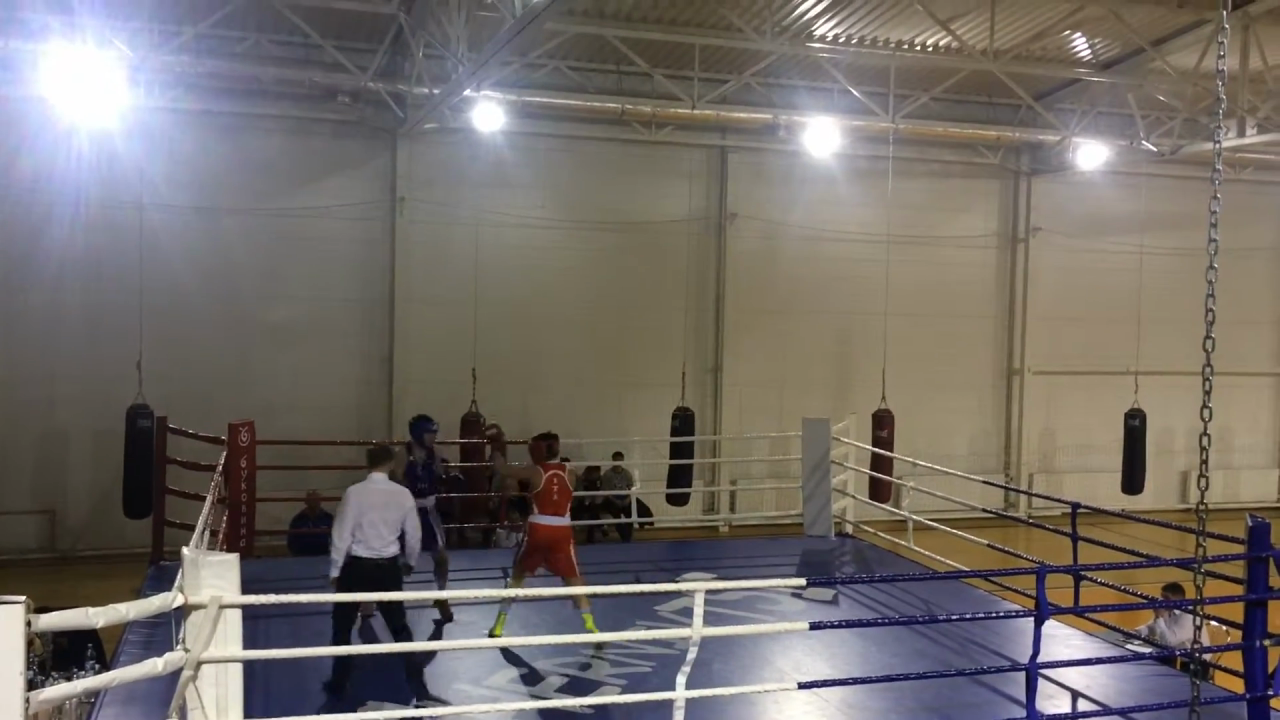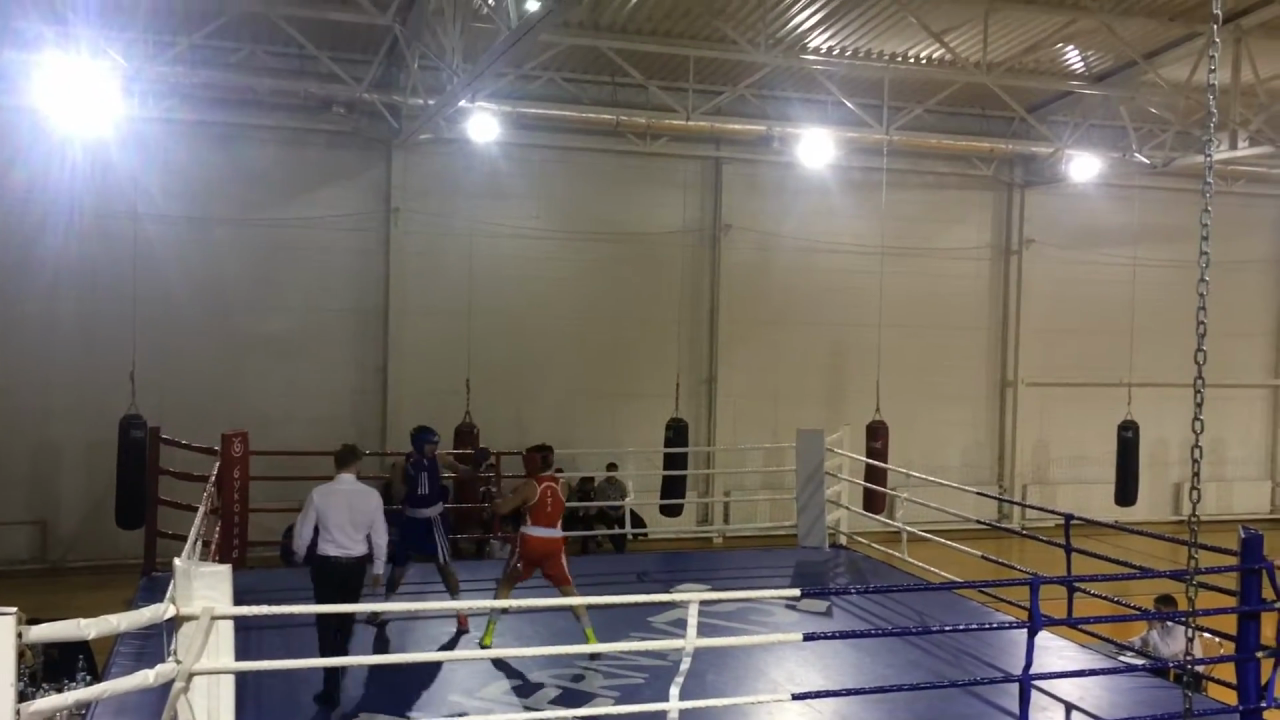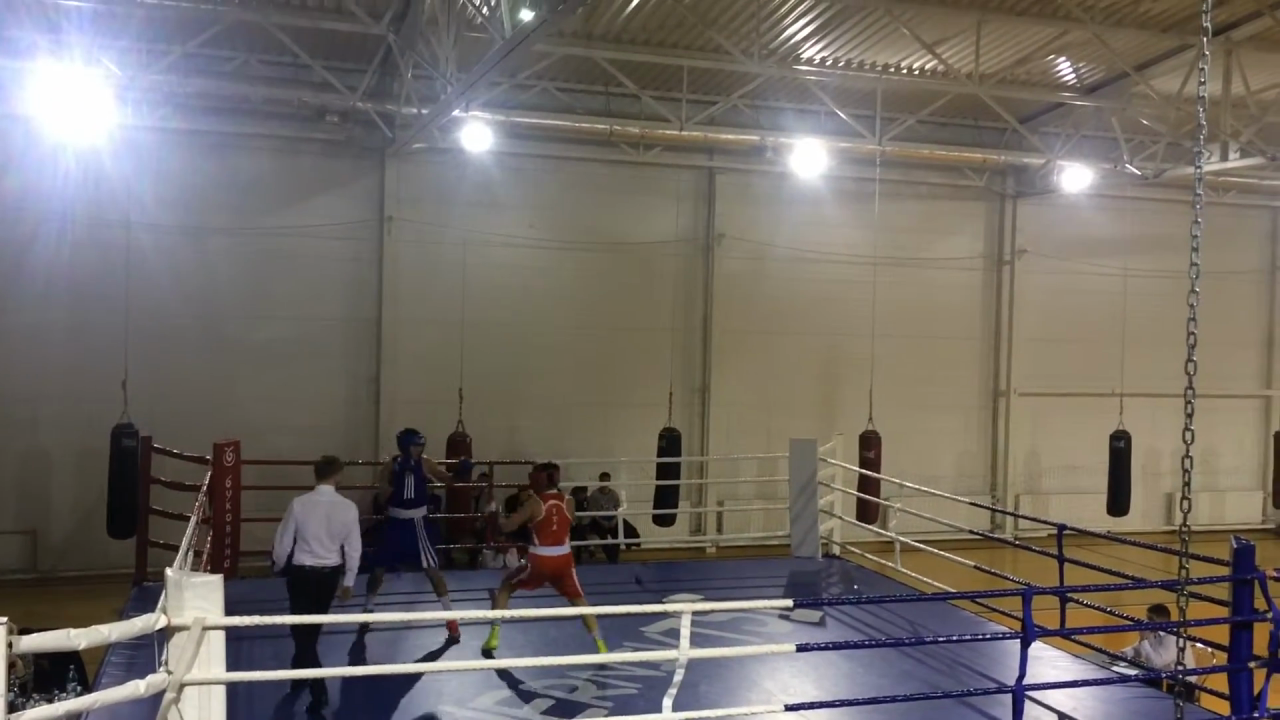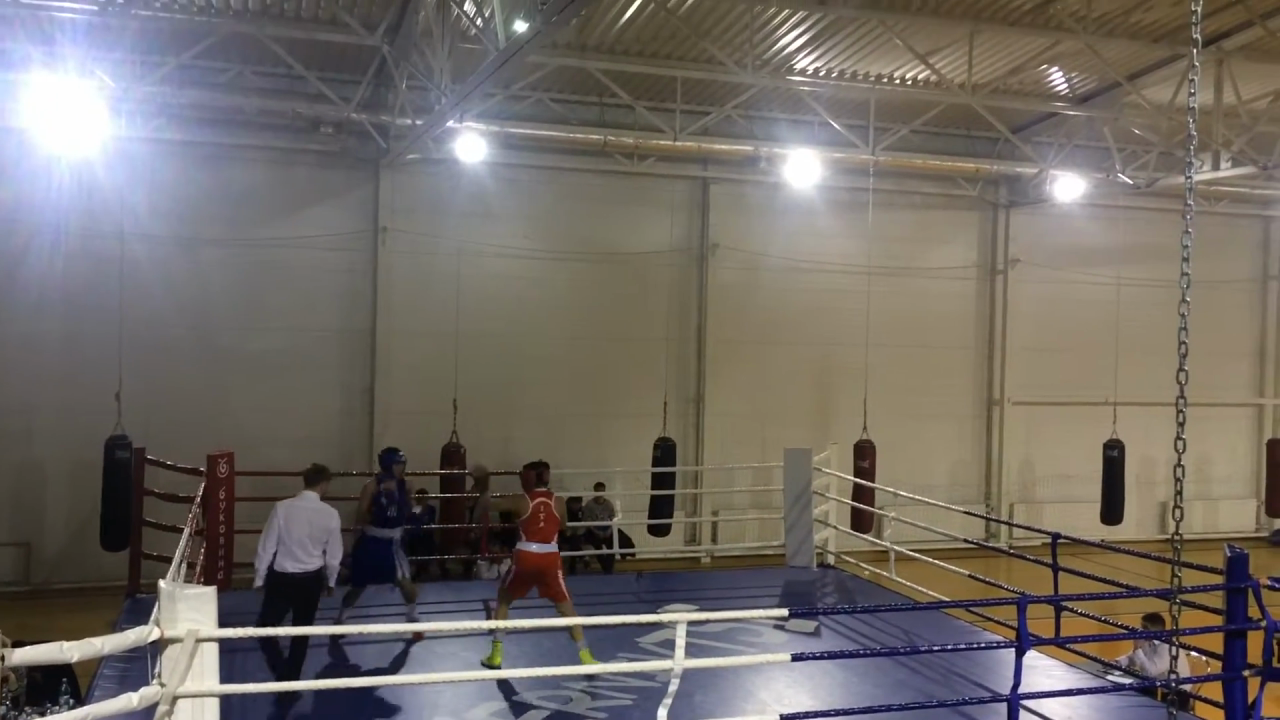
dt=0.2s
person 1, frame 1
left shoulder: (354, 493)
right shoulder: (403, 495)
left elbow: (341, 536)
right elbow: (413, 535)
left wrist: (335, 570)
right wrist: (410, 561)
left hip: (357, 566)
right hip: (389, 566)
left knee: (343, 625)
right knee: (399, 626)
left ankle: (339, 684)
right ankle: (418, 687)
person 1, frame 2
left shoulder: (319, 494)
right shoulder: (371, 495)
left elbow: (303, 532)
right elbow: (380, 536)
left wrist: (299, 556)
right wrist: (378, 568)
left hip: (326, 565)
right hip: (357, 565)
left knee: (327, 625)
right knee: (345, 621)
left ankle: (331, 691)
right ankle: (337, 665)
person 1, frame 3
left shoulder: (299, 504)
right shoulder: (348, 507)
left elbow: (283, 542)
right elbow: (353, 549)
left wrist: (279, 565)
right wrist: (348, 580)
left hip: (301, 574)
right hip: (330, 574)
left knee: (302, 633)
right knee: (312, 630)
left ankle: (318, 691)
right ankle: (301, 676)
person 1, frame 4
left shoulder: (282, 508)
right shoulder: (330, 514)
left elbow: (267, 546)
right elbow: (333, 554)
left wrist: (259, 579)
right wrist: (330, 581)
left hip: (281, 578)
right hip: (311, 579)
left knee: (266, 630)
right knee: (300, 635)
left ankle: (283, 677)
right ankle: (290, 684)
person 2, frame 1
left shoulder: (433, 452)
right shoulder: (404, 455)
left elbow: (439, 479)
left wrist: (442, 479)
right wrist: (414, 480)
left hip: (428, 509)
left knee: (441, 555)
left ankle: (442, 599)
person 2, frame 2
left shoulder: (439, 459)
right shoulder: (404, 463)
left elbow: (465, 472)
right elbow: (398, 494)
right wrist: (411, 476)
left hip: (433, 520)
right hip: (410, 521)
left knee: (444, 568)
right knee: (398, 570)
left ankle: (461, 612)
person 2, frame 3
left shoulder: (425, 463)
right shoulder: (390, 466)
left elbow: (447, 480)
right elbow: (382, 498)
left wrist: (460, 471)
right wrist: (396, 477)
left hip: (417, 524)
right hip: (395, 523)
left knee: (433, 571)
right knee: (379, 569)
left ankle: (450, 617)
right ankle: (368, 609)
person 2, frame 4
left shoulder: (403, 484)
right shoulder: (372, 486)
right elbow: (361, 517)
left wrist: (410, 514)
right wrist: (379, 508)
left hip: (393, 541)
right hip: (371, 541)
left knee: (407, 586)
right knee: (358, 588)
left ankle: (412, 619)
right ankle: (340, 619)
person 3, frame 1
left shoulder: (534, 472)
right shoulder: (570, 474)
left elbow: (504, 471)
left hip: (538, 531)
right hip: (562, 533)
left knee: (517, 577)
right knee: (575, 582)
left ankle: (498, 627)
right ankle: (590, 625)
person 3, frame 2
left shoulder: (528, 486)
right shoulder: (561, 485)
left elbow: (502, 509)
left wrist: (496, 498)
left hip: (530, 543)
right hip: (554, 544)
left knee: (505, 586)
right knee: (568, 591)
left ankle: (488, 637)
right ankle: (591, 637)
person 3, frame 3
left shoulder: (534, 503)
right shoulder: (567, 503)
left elbow: (507, 526)
left wrist: (495, 515)
left hip: (539, 561)
right hip: (563, 560)
left knee: (504, 588)
right knee: (581, 603)
left ankle: (494, 638)
right ankle: (601, 649)
person 3, frame 4
left shoulder: (523, 500)
right shoulder: (559, 501)
left elbow: (490, 503)
left wrist: (482, 483)
left hip: (524, 559)
right hip: (549, 560)
left knee: (502, 602)
right knee: (566, 608)
left ankle: (496, 655)
right ankle: (585, 657)
